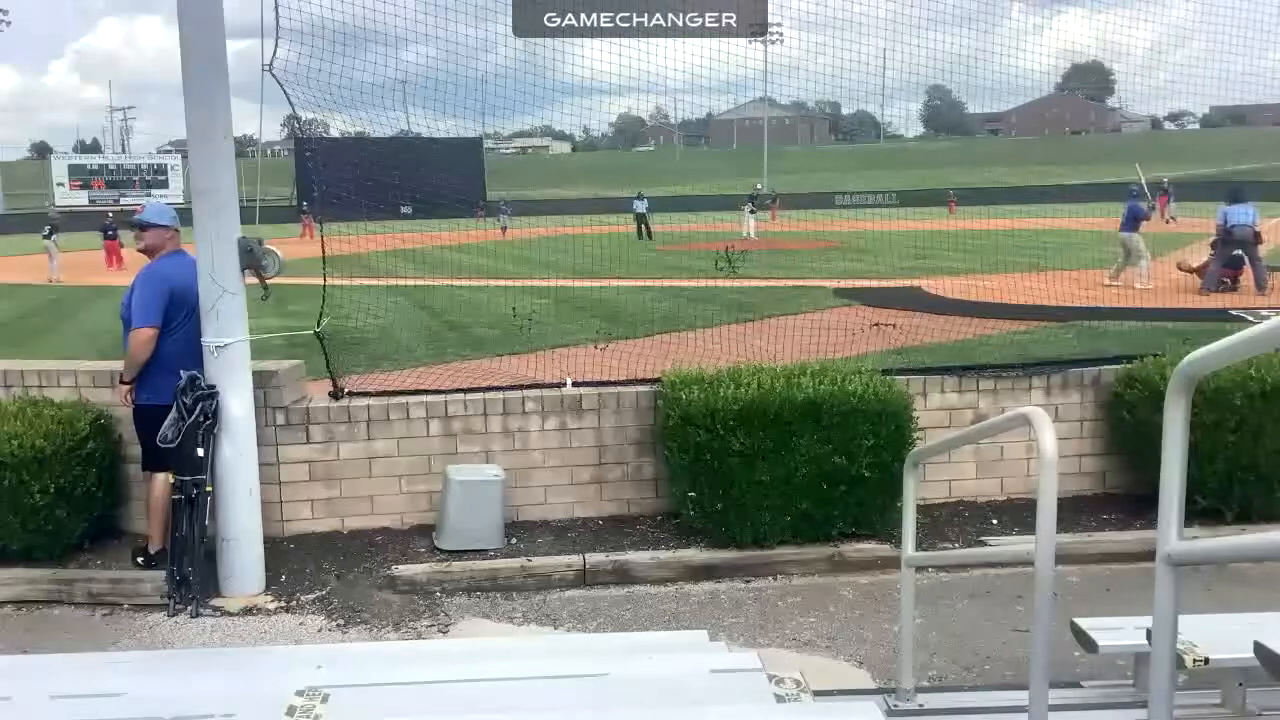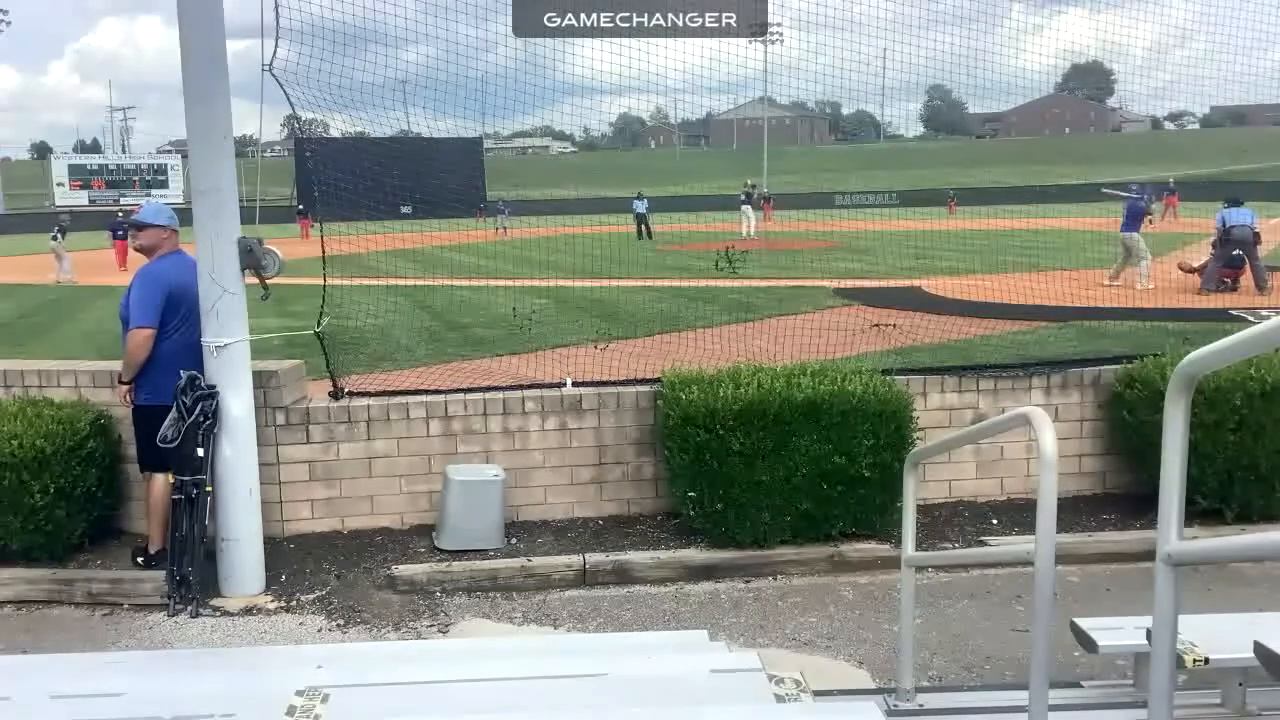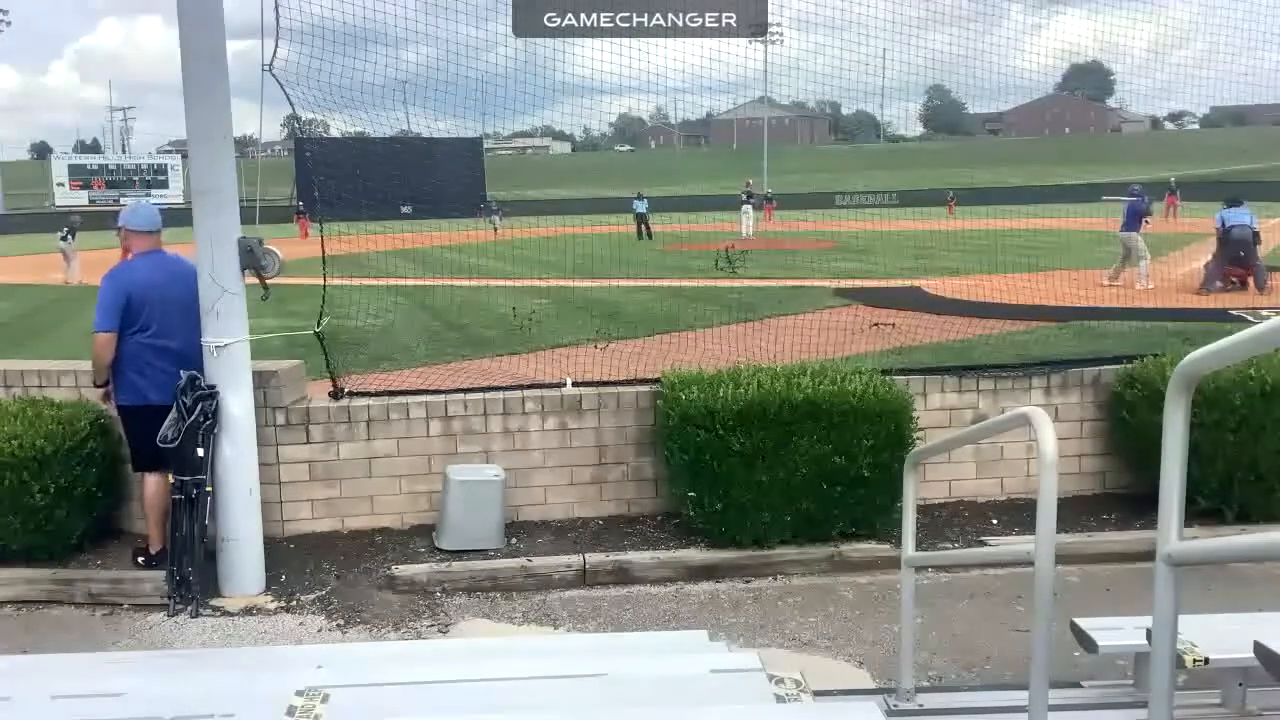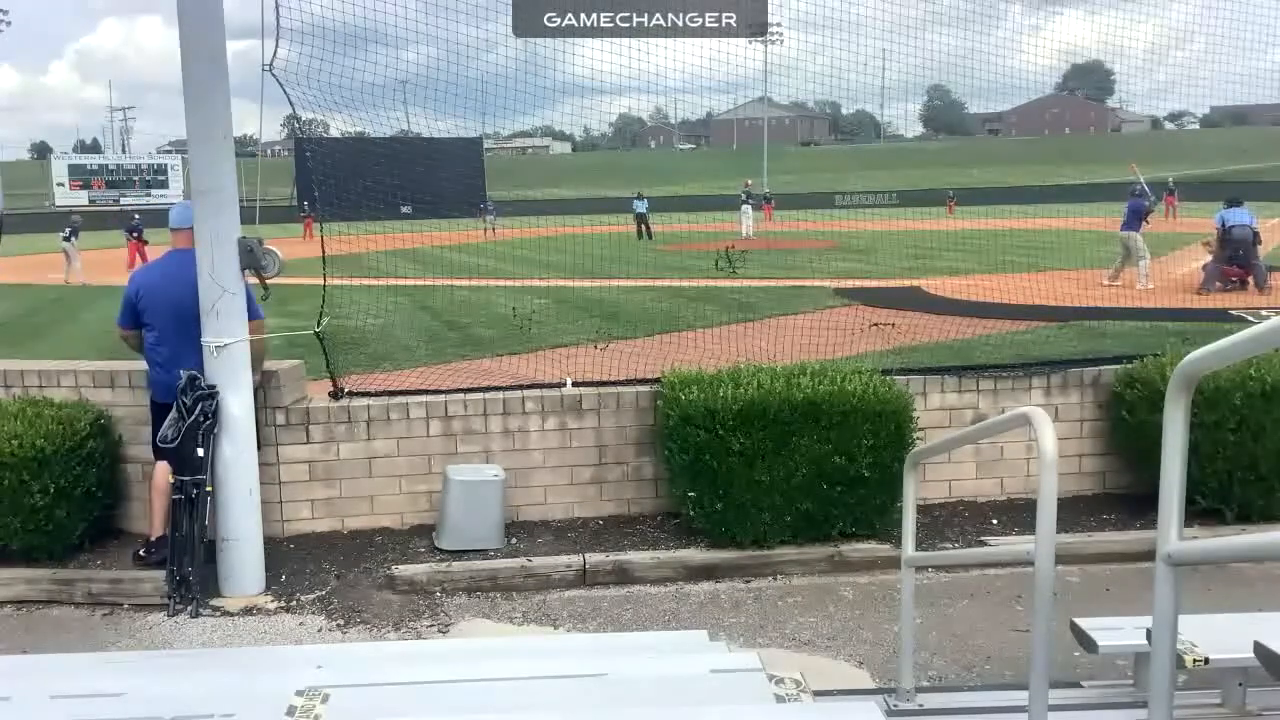
dt=1s
person 1, frame 1
left shoulder: (154, 274)
right shoulder: (194, 268)
left elbow: (144, 335)
left wrist: (126, 378)
left hip: (158, 390)
left knee: (160, 468)
left ankle: (155, 548)
person 1, frame 2
left shoulder: (152, 274)
right shoulder: (194, 268)
left elbow: (142, 335)
left wrist: (125, 378)
left hip: (157, 390)
left knee: (159, 469)
left ankle: (155, 548)
person 1, frame 3
left shoulder: (119, 278)
right shoulder: (190, 271)
left elbow: (103, 339)
left wrist: (102, 381)
left hip: (141, 393)
left knee: (154, 470)
left ankle: (156, 549)
person 1, frame 4
left shoulder: (142, 277)
left elbow: (126, 333)
right elbow: (254, 326)
right wrist: (257, 368)
left hip: (166, 389)
left knee: (165, 460)
left ankle: (157, 539)
